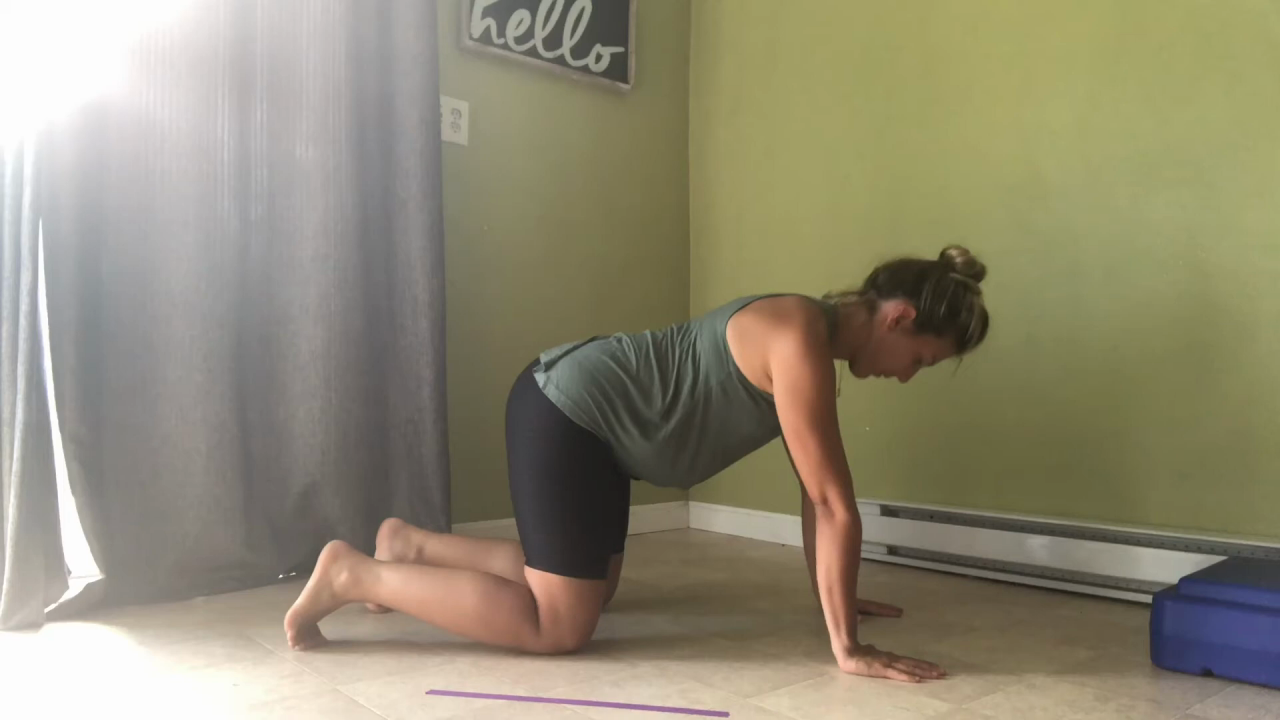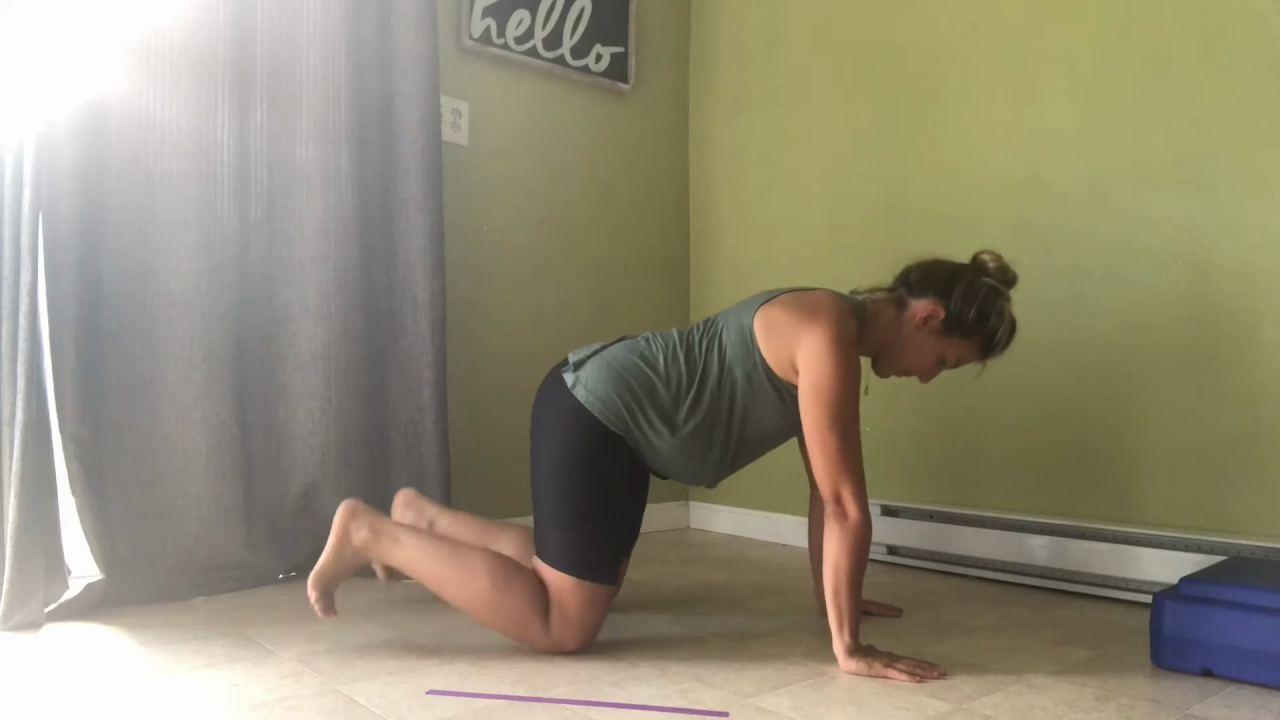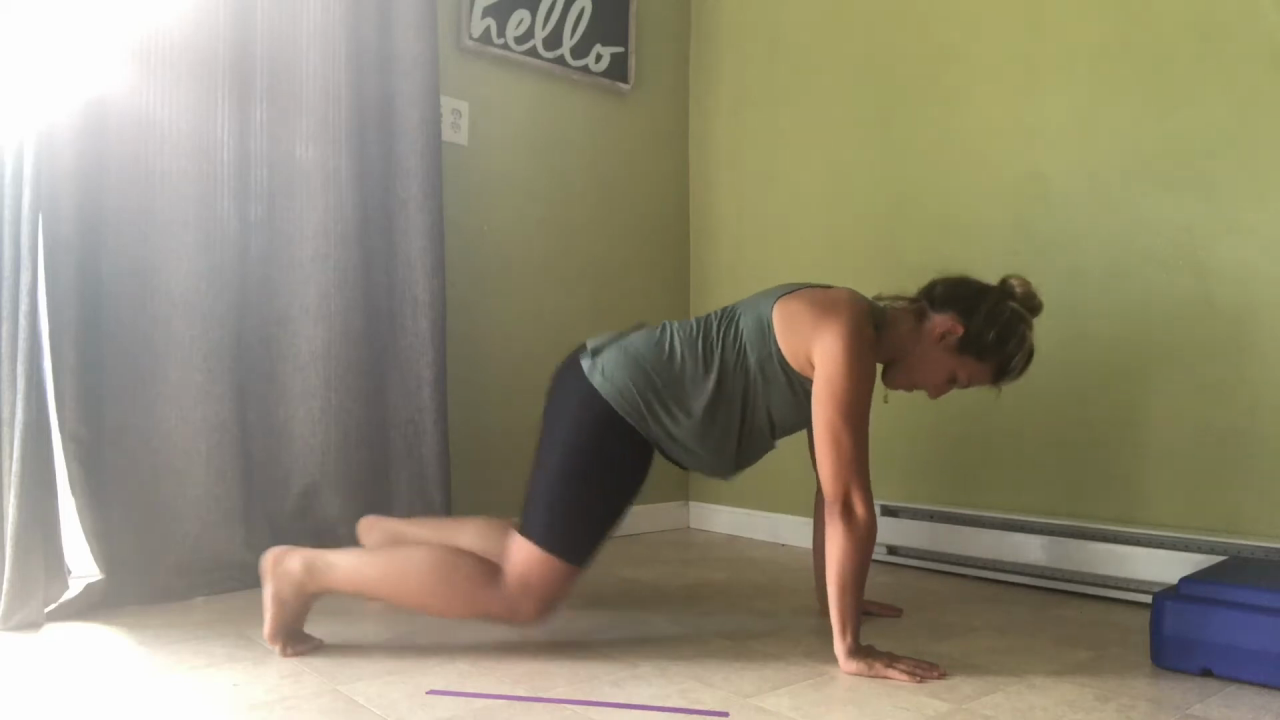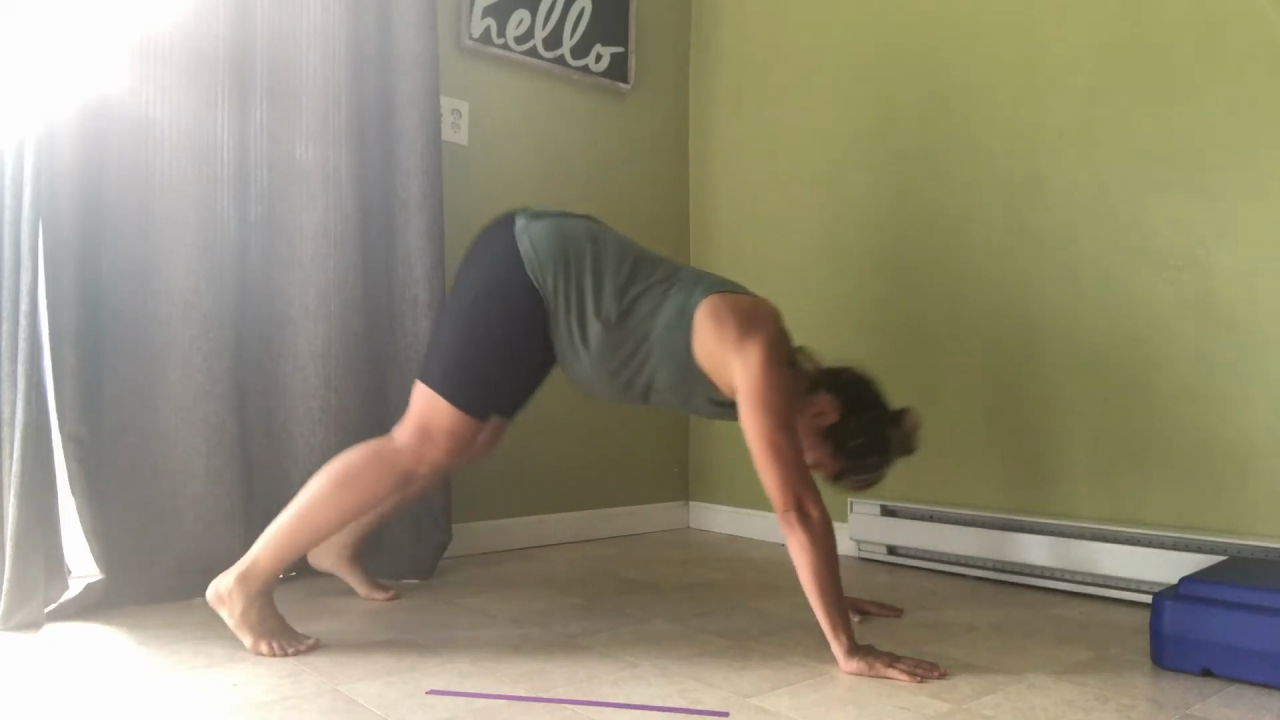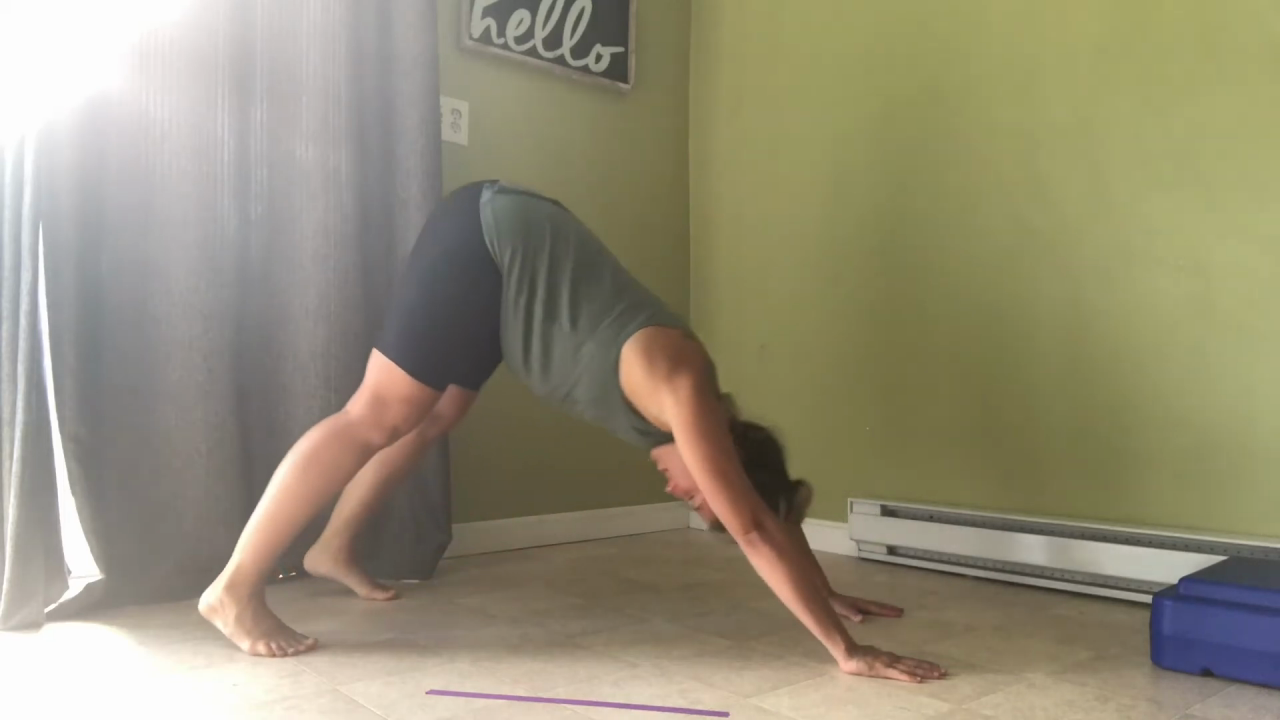
dt=0.5s
person 1, frame 1
left shoulder: (811, 336)
right shoulder: (800, 338)
left elbow: (816, 493)
right elbow: (833, 504)
left wrist: (835, 596)
right wrist: (847, 647)
left hip: (585, 416)
right hip: (565, 411)
left knee: (588, 582)
right knee: (558, 627)
left ankle: (410, 545)
right ankle: (351, 575)
person 1, frame 2
left shoulder: (833, 330)
right shoulder: (829, 333)
left elbow: (824, 492)
right elbow: (845, 504)
left wrist: (835, 596)
right wrist: (849, 646)
left hip: (606, 416)
right hip: (594, 413)
left knee: (583, 578)
right knee: (563, 626)
left ankle: (422, 517)
right ankle: (373, 533)
person 1, frame 3
left shoulder: (854, 342)
right shoulder: (847, 333)
left elbow: (831, 495)
right elbow: (848, 504)
left wrist: (835, 596)
right wrist: (848, 646)
left hip: (623, 396)
right hip: (612, 395)
left knee: (539, 555)
right knee: (521, 596)
left ankle: (388, 534)
right ankle: (300, 570)
person 1, frame 4
left shoulder: (773, 375)
right shoulder: (759, 357)
left elbow: (799, 504)
right elbow: (796, 509)
left wrist: (835, 595)
right wrist: (847, 648)
left hip: (549, 273)
right hip: (530, 268)
left knee: (466, 442)
right knee: (421, 446)
left ankle: (339, 545)
right ankle: (245, 582)
person 1, frame 5
left shoulder: (690, 402)
right shoulder: (677, 390)
left elbow: (767, 508)
right elbow: (753, 529)
left wrist: (829, 597)
right wrist: (844, 649)
left hip: (504, 251)
right hip: (486, 240)
left knee: (431, 416)
right knee: (377, 418)
left ankle: (333, 549)
right ankle: (235, 591)
